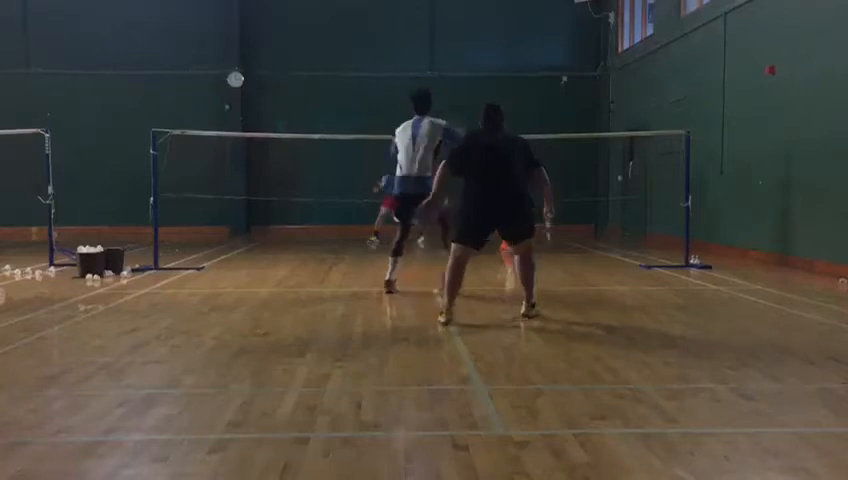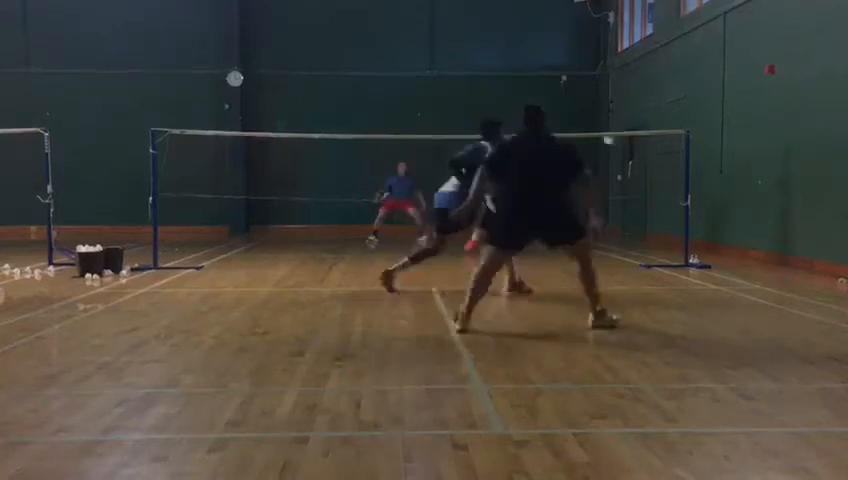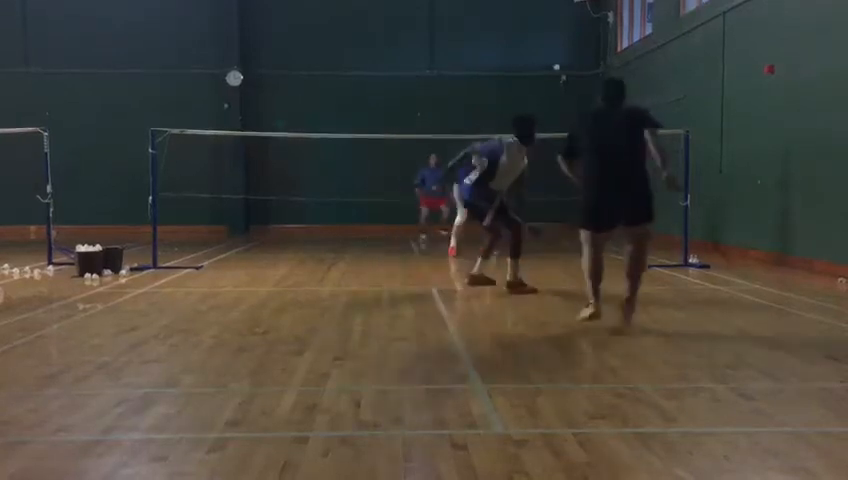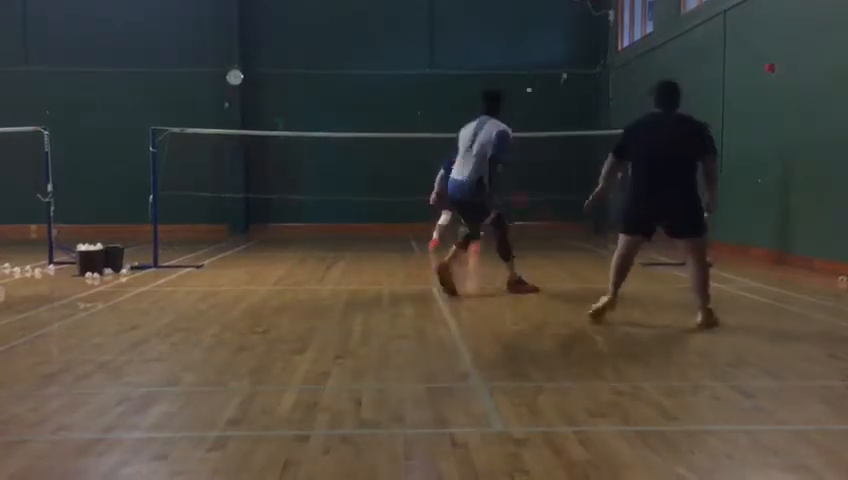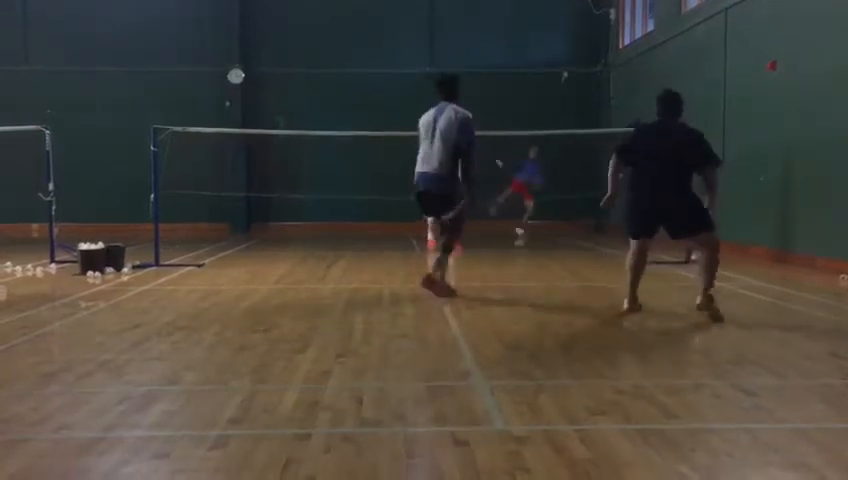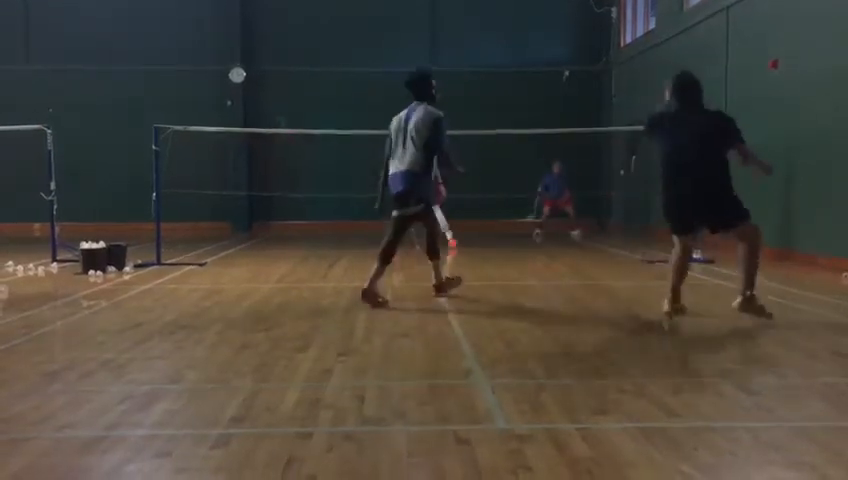
dt=0.4s
person 1, frame 1
left shoulder: (470, 142)
right shoulder: (519, 144)
left elbow: (446, 167)
right elbow: (539, 174)
left wrist: (434, 196)
right wrist: (548, 203)
left hip: (477, 207)
right hip: (515, 205)
left knee: (458, 259)
right knee: (524, 253)
left ankle: (447, 310)
right ankle: (529, 304)
person 1, frame 2
left shoulder: (509, 148)
right shoulder: (561, 149)
left elbow: (485, 173)
right elbow: (582, 181)
left wrist: (471, 202)
right wrist: (591, 212)
left hip: (515, 213)
right hip: (555, 213)
left knee: (488, 265)
right knee: (584, 258)
left ankle: (464, 317)
right ankle: (597, 314)
person 1, frame 3
left shoulder: (587, 123)
right shoulder: (636, 115)
left elbow: (564, 158)
right elbow: (651, 135)
left wrist: (581, 180)
right wrist: (664, 168)
left hip: (595, 189)
right hip: (633, 187)
left knee: (591, 245)
right knee: (638, 244)
left ankle: (593, 303)
right ankle: (630, 299)
person 1, frame 4
left shoulder: (637, 127)
right shoulder: (694, 127)
left elbow: (615, 160)
right elbow: (710, 163)
left wrist: (600, 189)
right wrist: (712, 196)
left hip: (641, 197)
right hip: (682, 200)
left knee: (625, 249)
right knee: (697, 255)
left ankle: (610, 297)
right ankle: (704, 311)
person 1, frame 5
left shoulder: (640, 134)
right shoulder: (693, 136)
left elbow: (617, 161)
right elbow: (709, 171)
left wrist: (612, 191)
right wrist: (711, 200)
left hip: (641, 199)
right hip: (678, 199)
left knee: (638, 248)
right knee: (710, 245)
left ankle: (631, 299)
right ankle: (706, 295)
person 1, frame 6
left shoulder: (665, 121)
right shoulder: (719, 121)
left elbow: (651, 124)
right elbow: (741, 153)
left wrist: (668, 103)
right wrist: (761, 166)
left hip: (677, 197)
right hip: (713, 193)
left knee: (682, 247)
right knee: (750, 236)
left ankle: (672, 300)
right ankle: (747, 296)
person 2, frame 1
left shoulder: (401, 129)
right shoulder: (438, 126)
right elbow: (461, 145)
left hip: (402, 185)
right hip: (424, 184)
left knee: (403, 231)
left ankle: (390, 279)
person 2, frame 2
left shoulder: (489, 152)
right shoulder: (482, 148)
right elbow: (456, 162)
right wrist: (469, 185)
left hip: (446, 201)
right hip: (458, 200)
left knee: (435, 247)
left ankle: (392, 272)
right ankle: (513, 281)
person 2, frame 3
left shoulder: (523, 156)
right shoulder: (505, 146)
left elbow: (516, 188)
right elbow: (470, 151)
right wrist: (451, 168)
left hip: (488, 196)
right hip: (476, 193)
left knee: (496, 232)
right knee: (515, 227)
left ankle: (476, 274)
right ankle: (514, 280)
person 2, frame 4
left shoulder: (467, 128)
right shoulder: (501, 131)
right elbow: (492, 163)
right wrist: (490, 194)
left hip: (454, 186)
right hip: (472, 189)
left knee: (472, 230)
right knee: (500, 229)
left ankle: (447, 264)
right ankle: (514, 280)
person 2, frame 5
left shoulder: (425, 117)
right shoulder: (462, 116)
right elbow: (466, 155)
right wrist: (470, 186)
left hip: (422, 179)
right hip: (445, 180)
left knee: (445, 228)
right knee: (453, 229)
left ankle: (440, 279)
right ankle: (434, 275)
person 2, frame 6
left shoulder: (398, 118)
right shoulder: (433, 116)
left elbow: (388, 158)
right elbow: (441, 156)
left wrist: (382, 195)
right wrist: (457, 170)
left hip: (397, 179)
right hip: (414, 180)
left knee: (432, 226)
right knee: (396, 234)
left ankle: (440, 281)
right ankle: (370, 288)
